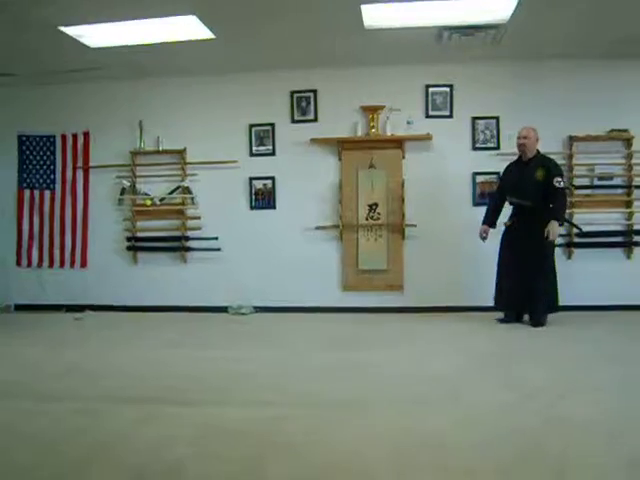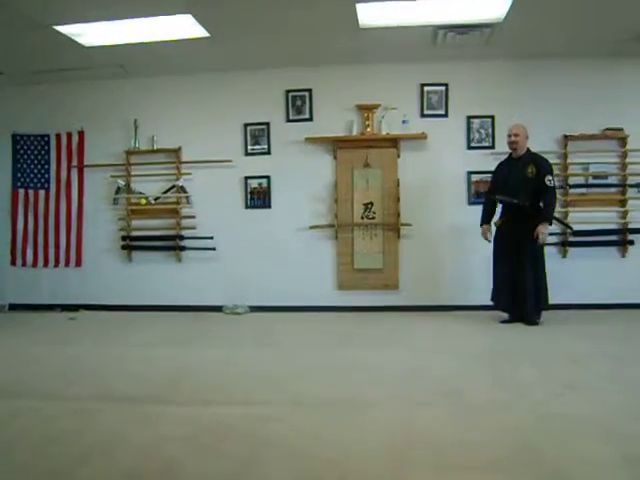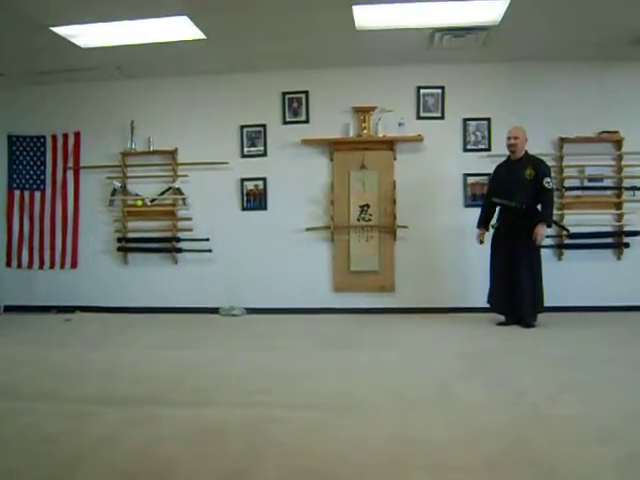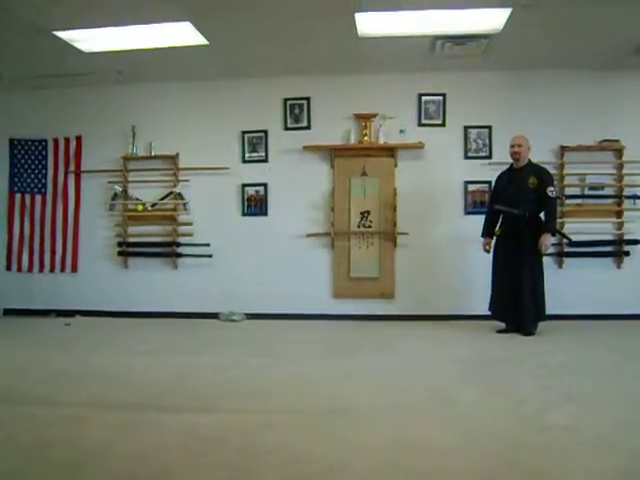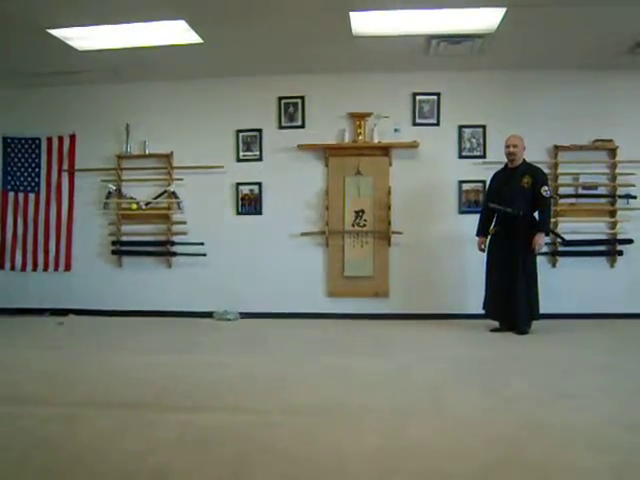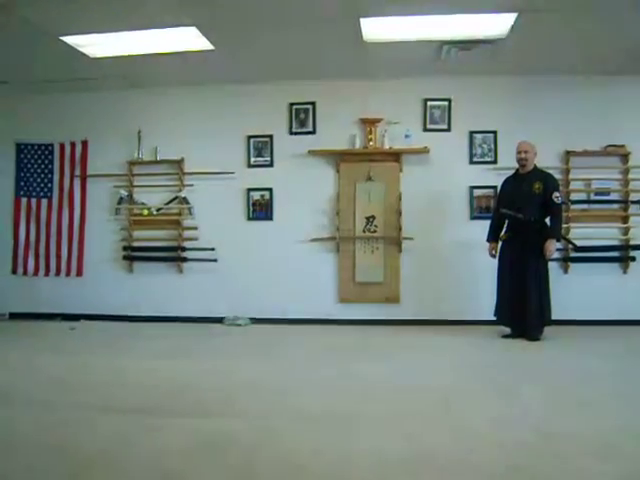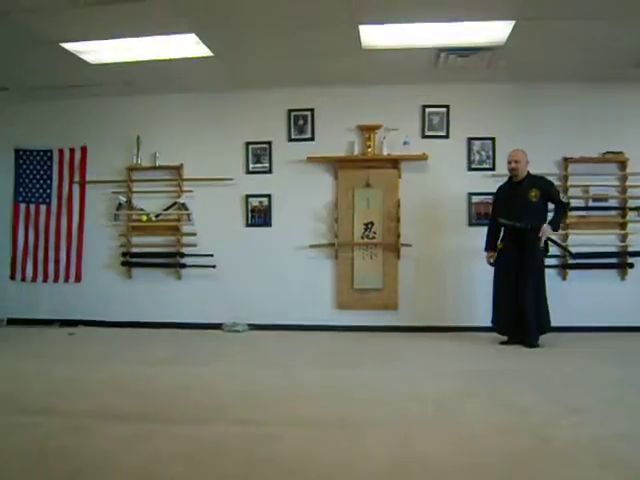
dt=0.7s
person 1, frame 1
left shoulder: (549, 166)
right shoulder: (511, 168)
left elbow: (559, 195)
right elbow: (498, 196)
left wrist: (555, 221)
right wrist: (488, 222)
left hip: (540, 224)
right hip: (517, 222)
left knee: (540, 268)
right knee: (510, 266)
left ankle: (539, 313)
right ankle: (513, 311)
person 1, frame 2
left shoulder: (539, 164)
right shoulder: (502, 166)
left elbow: (549, 195)
right elbow: (491, 196)
left wrist: (545, 222)
right wrist: (486, 223)
left hip: (530, 223)
right hip: (507, 223)
left knee: (530, 267)
right knee: (506, 267)
left ankle: (532, 312)
right ankle: (513, 311)
person 1, frame 3
left shoulder: (538, 166)
right shoulder: (500, 169)
left elbow: (547, 196)
right elbow: (490, 199)
left wrist: (543, 223)
right wrist: (482, 225)
left hip: (528, 225)
right hip: (504, 225)
left knee: (527, 269)
right knee: (503, 269)
left ankle: (529, 315)
right ankle: (510, 314)
person 1, frame 4
left shoulder: (541, 174)
right shoulder: (503, 177)
left elbow: (550, 206)
right elbow: (493, 208)
left wrist: (547, 233)
right wrist: (488, 234)
left hip: (530, 233)
right hip: (506, 233)
left knee: (529, 278)
right knee: (505, 278)
left ankle: (529, 323)
right ankle: (511, 321)
person 1, frame 5
left shoulder: (535, 174)
right shoulder: (498, 176)
left elbow: (544, 205)
right elbow: (488, 207)
left wrist: (541, 232)
right wrist: (482, 233)
left hip: (524, 232)
right hip: (500, 232)
left knee: (523, 277)
right knee: (499, 277)
left ankle: (523, 322)
right ankle: (505, 320)
person 1, frame 6
left shoulder: (546, 180)
right shoulder: (508, 182)
left elbow: (556, 211)
right elbow: (499, 212)
left wrist: (552, 238)
right wrist: (493, 239)
left hip: (535, 237)
right hip: (512, 237)
left knee: (534, 283)
right knee: (510, 283)
left ankle: (534, 328)
right ankle: (516, 327)
person 1, frame 7
left shoulder: (541, 184)
right shoulder: (503, 190)
left elbow: (563, 205)
right elbow: (494, 221)
left wrist: (551, 225)
right wrist: (490, 248)
left hip: (532, 244)
right hip: (508, 244)
left knee: (531, 290)
right knee: (506, 289)
left ankle: (532, 335)
right ankle: (513, 333)
